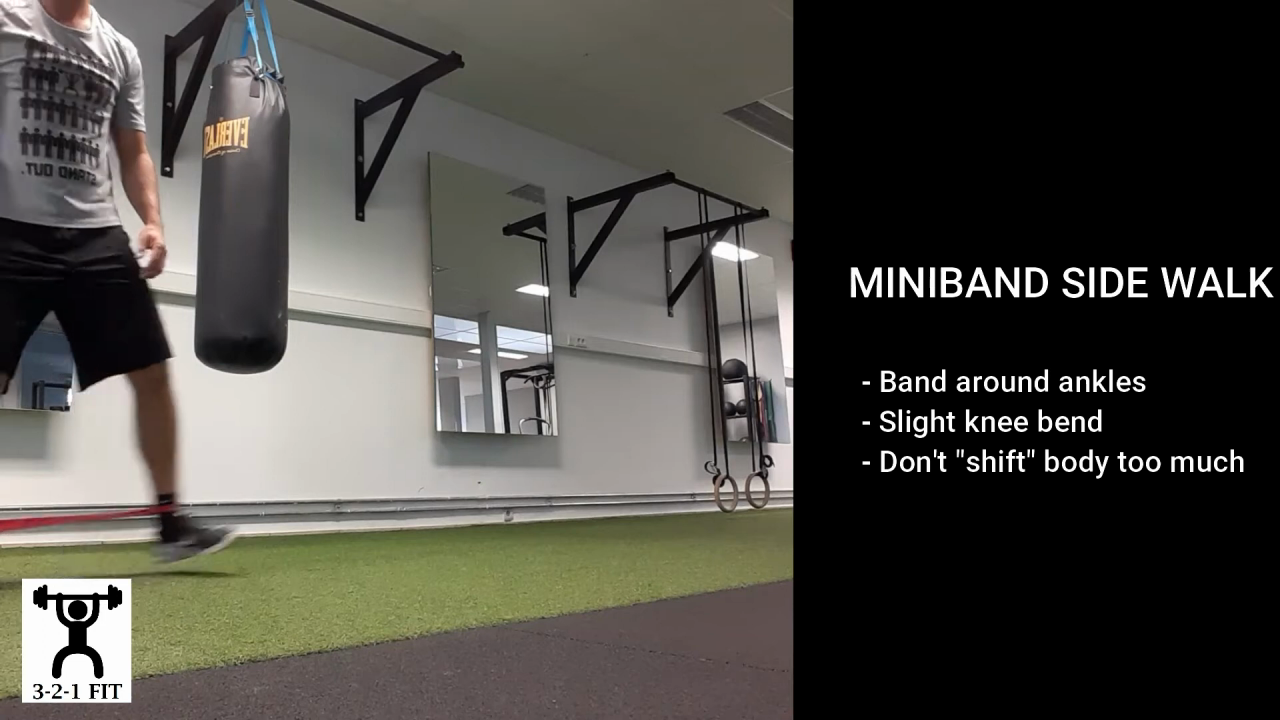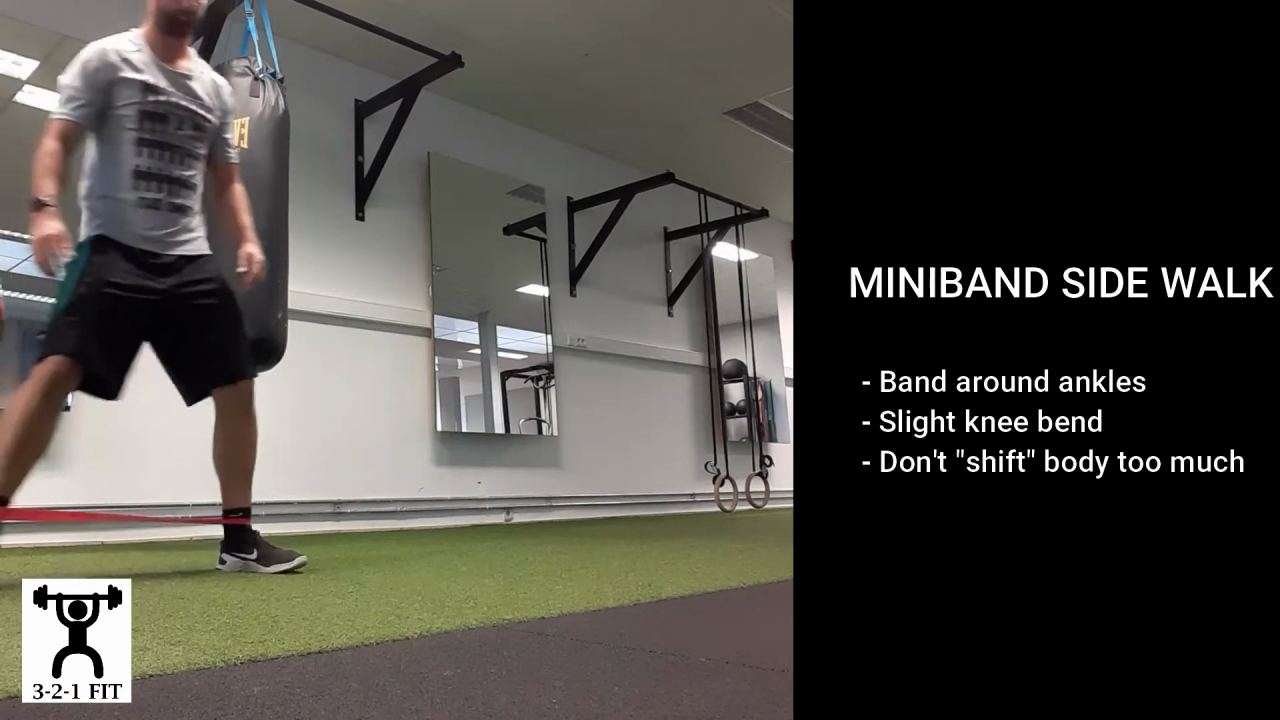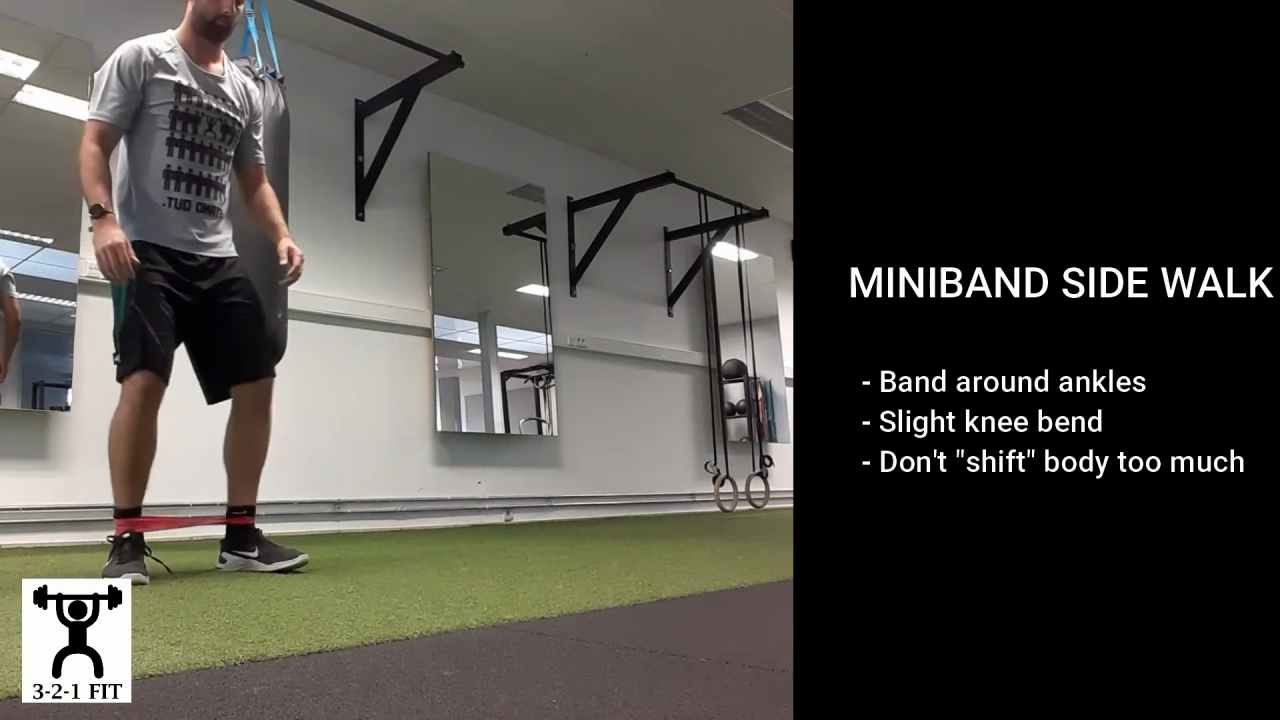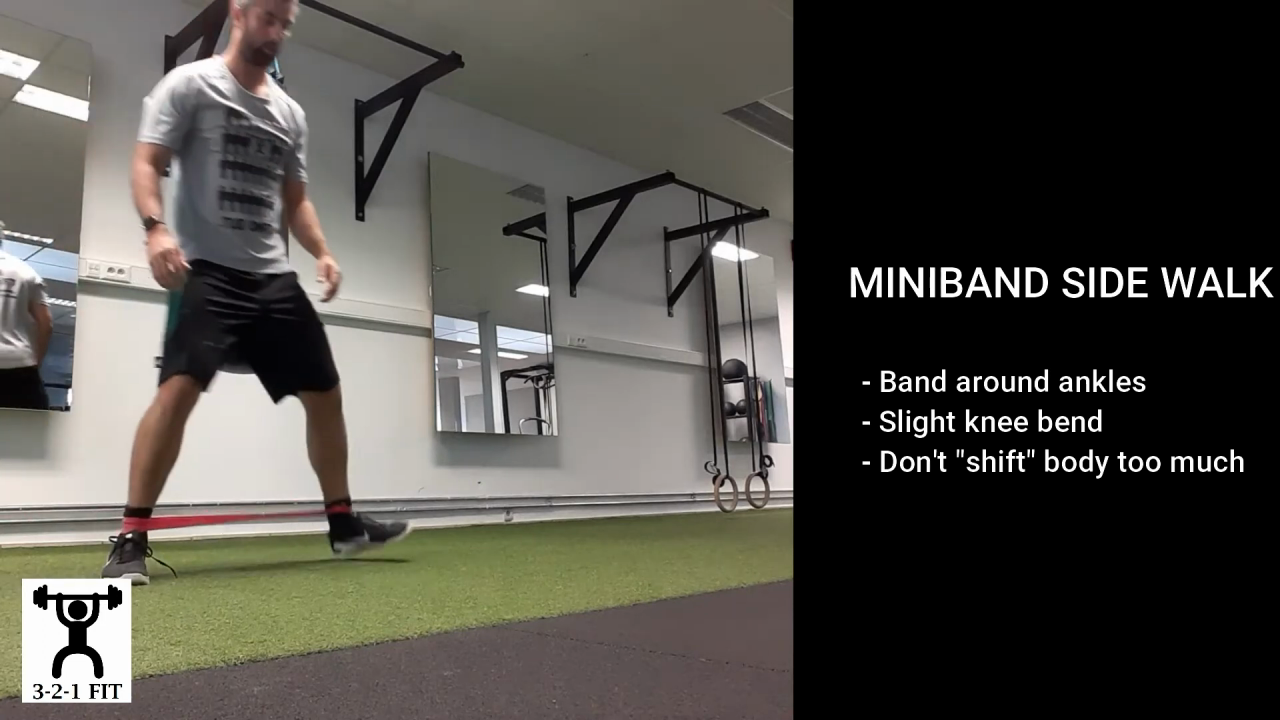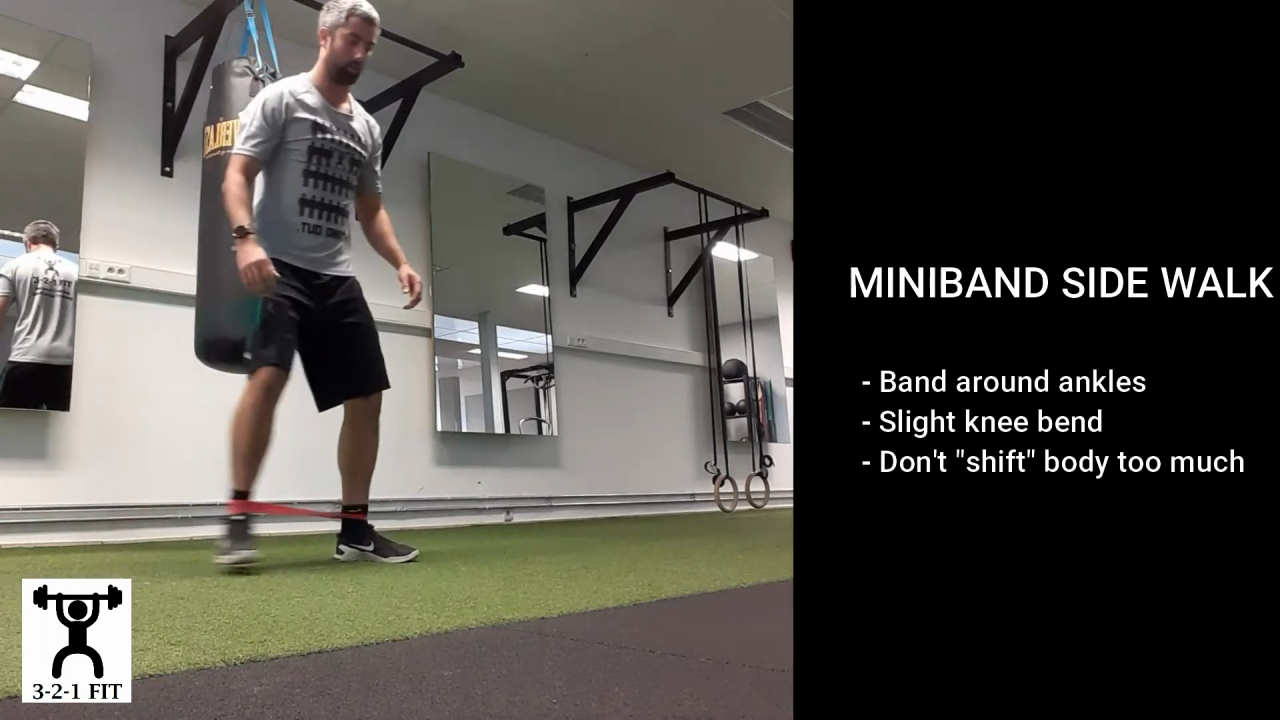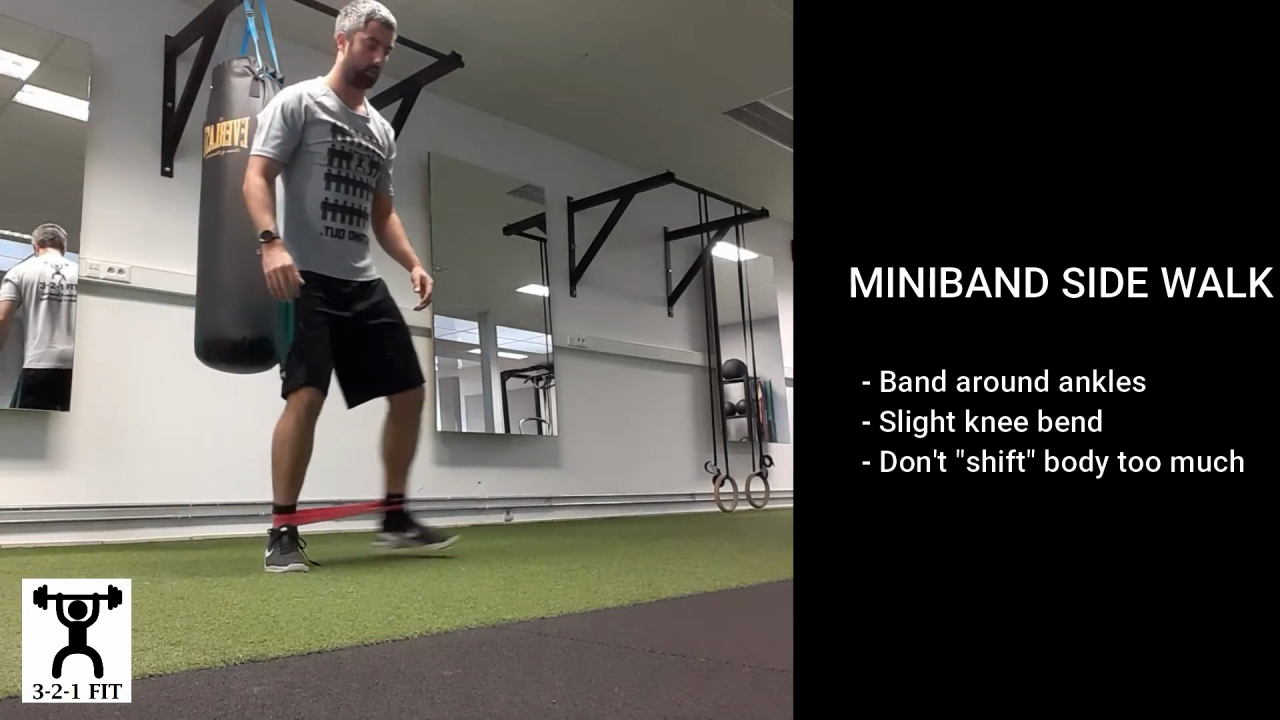
dt=0.4s
person 1, frame 1
left shoulder: (120, 52)
left elbow: (133, 151)
left wrist: (151, 220)
left hip: (96, 233)
left knee: (152, 370)
left ankle: (172, 524)
person 1, frame 2
left shoulder: (214, 88)
right shoulder: (109, 59)
left elbow: (227, 179)
right elbow: (58, 139)
left wrist: (248, 239)
left hip: (190, 259)
right hip: (113, 248)
left knee: (236, 388)
right knee: (57, 370)
left ankle: (239, 538)
person 1, frame 3
left shoulder: (245, 91)
right shoulder: (140, 59)
left elbow: (253, 182)
right elbow: (95, 144)
left wrist: (281, 235)
right wrist: (103, 216)
left hip: (219, 259)
right hip: (150, 251)
left knee: (256, 386)
right knee: (144, 383)
left ankle: (241, 536)
right ankle: (126, 539)
person 1, frame 4
left shoulder: (290, 111)
right shoulder: (191, 86)
right elbow: (147, 162)
left wrist: (322, 251)
right wrist: (156, 227)
left hip: (272, 274)
right hip: (209, 269)
left knee: (325, 392)
right knee: (179, 387)
left ankle: (345, 524)
right ankle: (131, 538)
person 1, frame 5
left shoulder: (366, 127)
right shoulder: (280, 99)
left elbow: (369, 209)
right elbow: (238, 174)
left wrist: (400, 262)
right wrist: (246, 238)
left hip: (338, 278)
right hip: (280, 269)
left knee: (366, 397)
right knee: (267, 376)
left ankle: (354, 528)
right ankle: (238, 517)
person 1, frame 6
left shoulder: (381, 130)
right shoulder: (297, 102)
right elbow: (256, 176)
left wrist: (413, 263)
right wrist: (273, 242)
left hip: (363, 282)
right hip: (308, 279)
left knee: (409, 389)
right knee: (305, 396)
left ankle: (396, 517)
right ankle: (281, 532)
